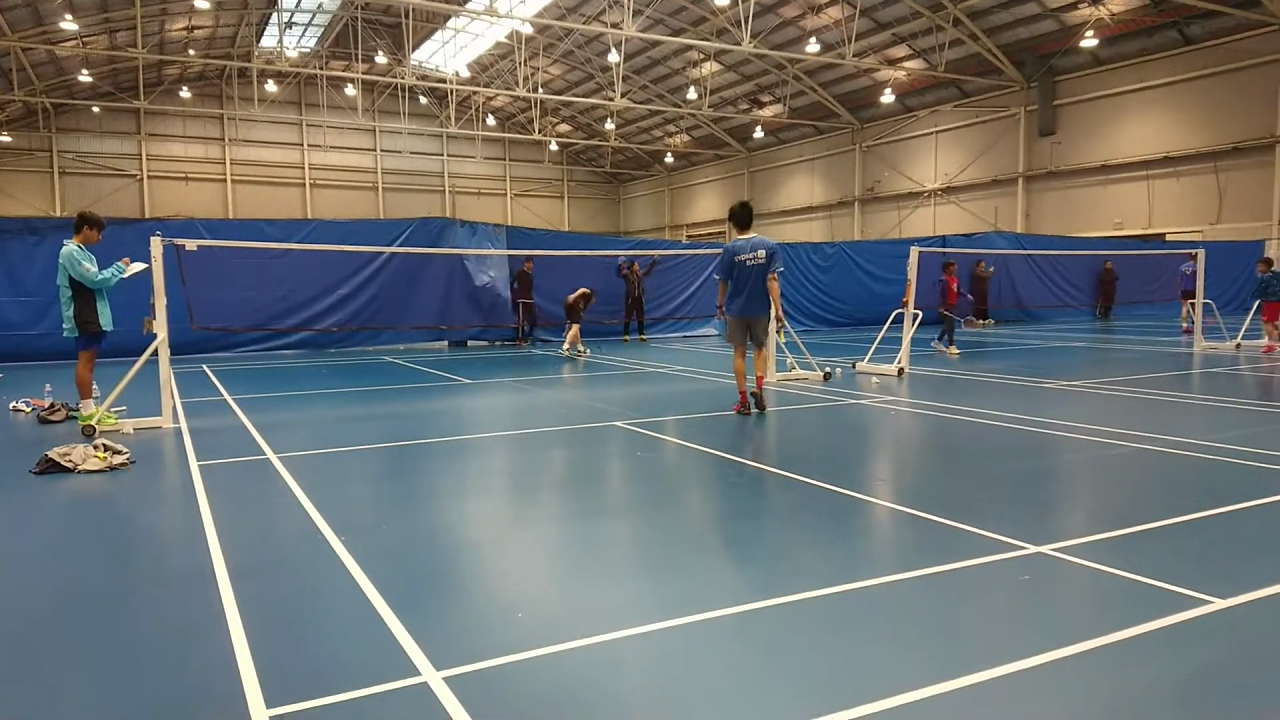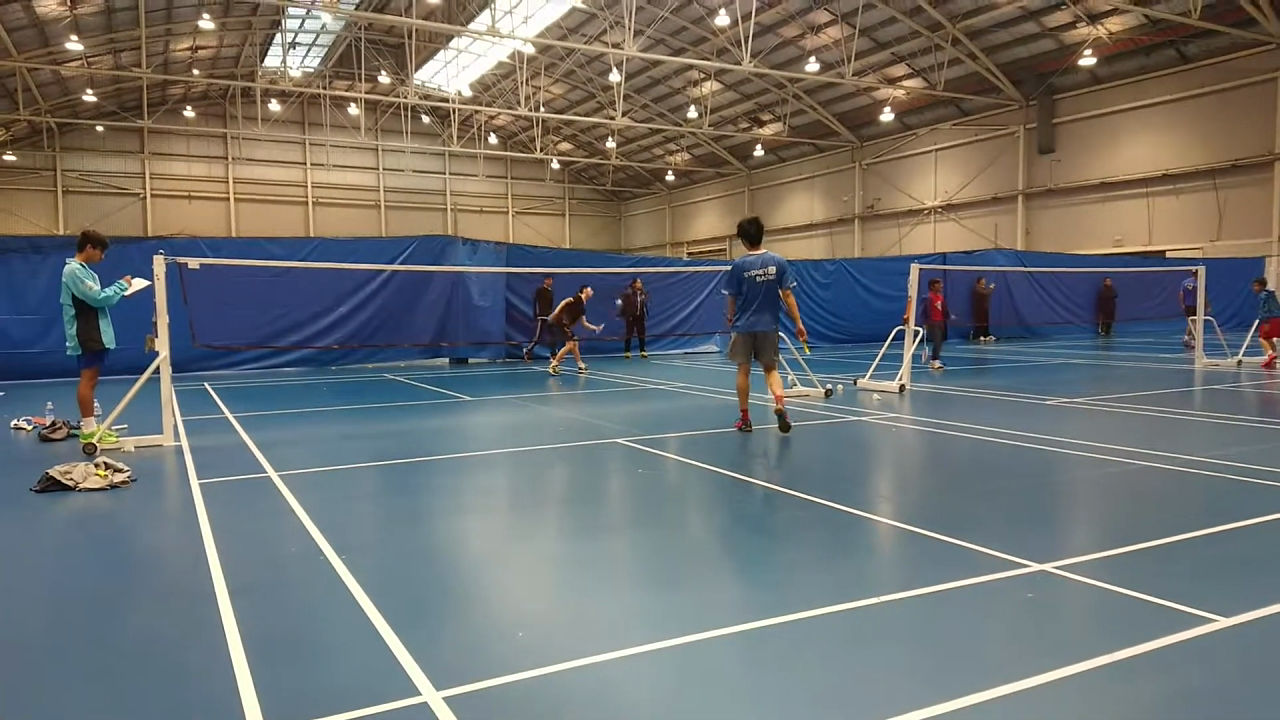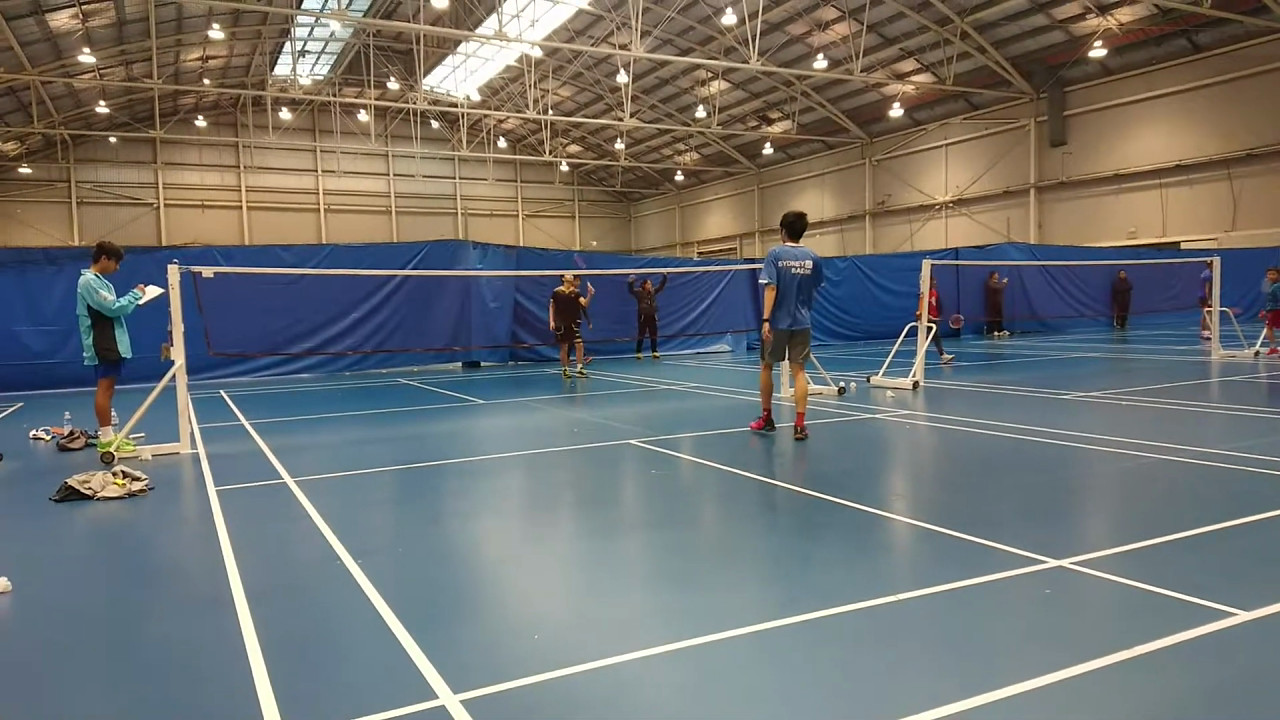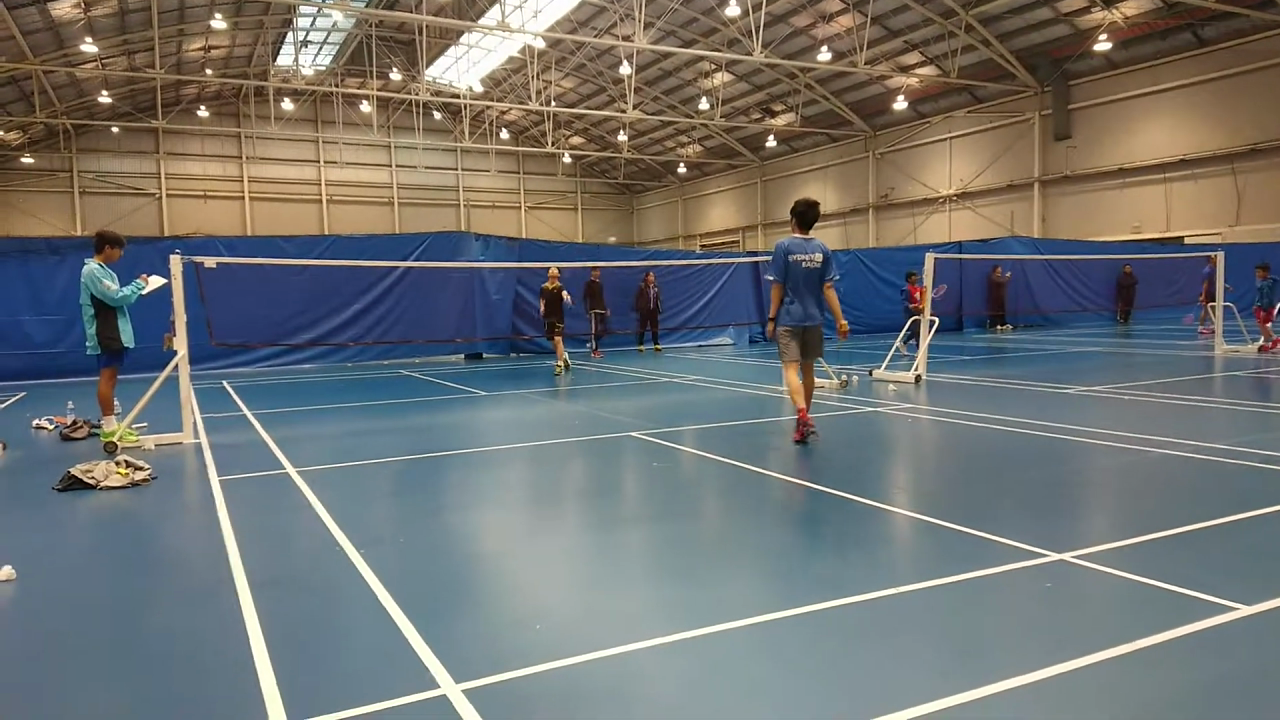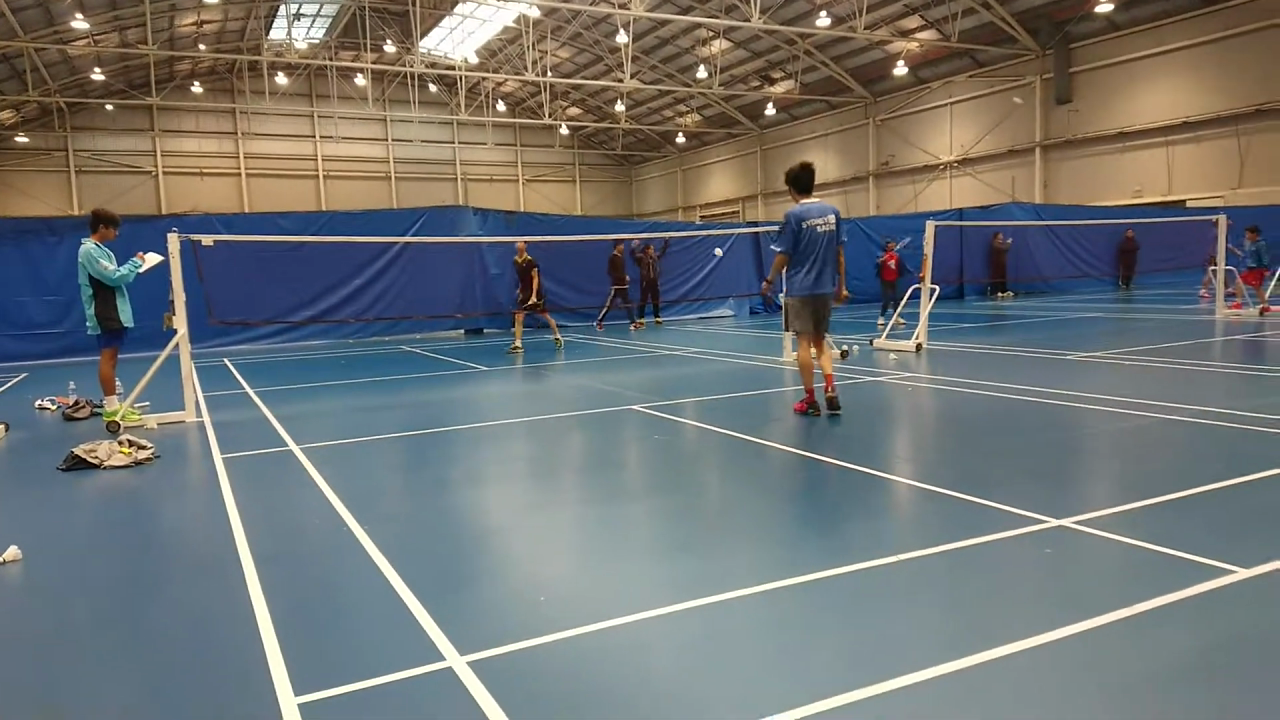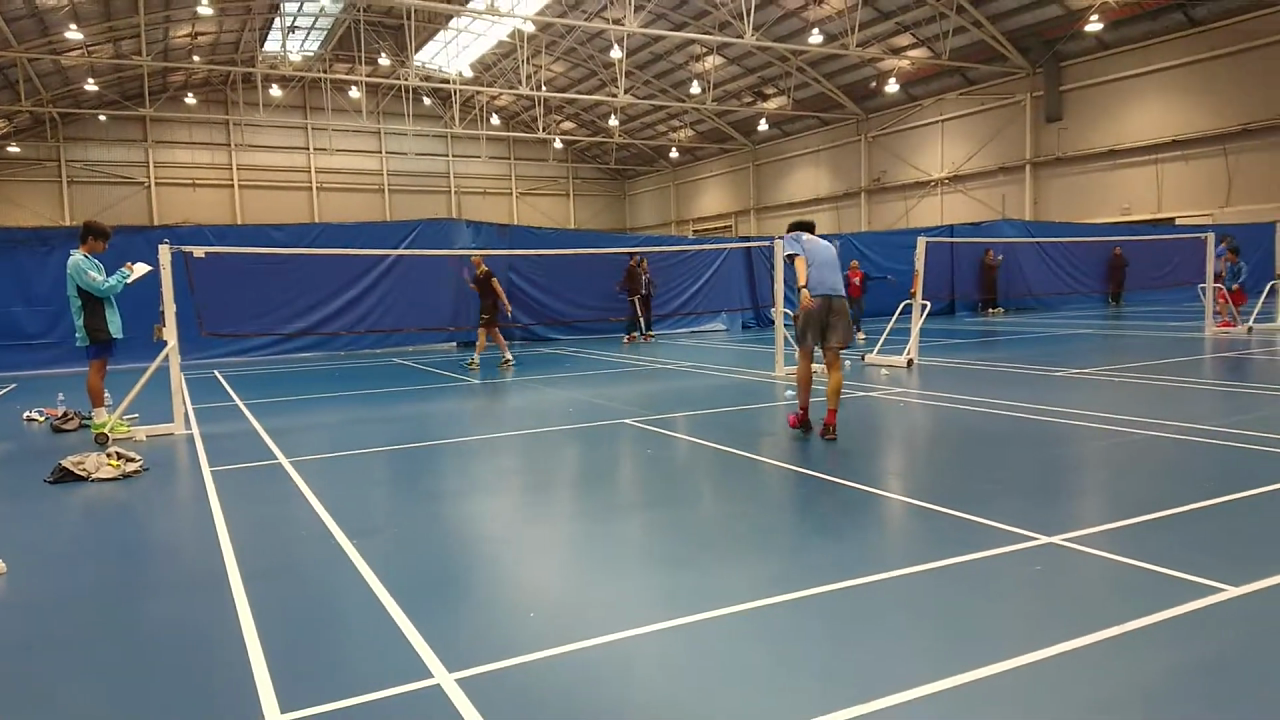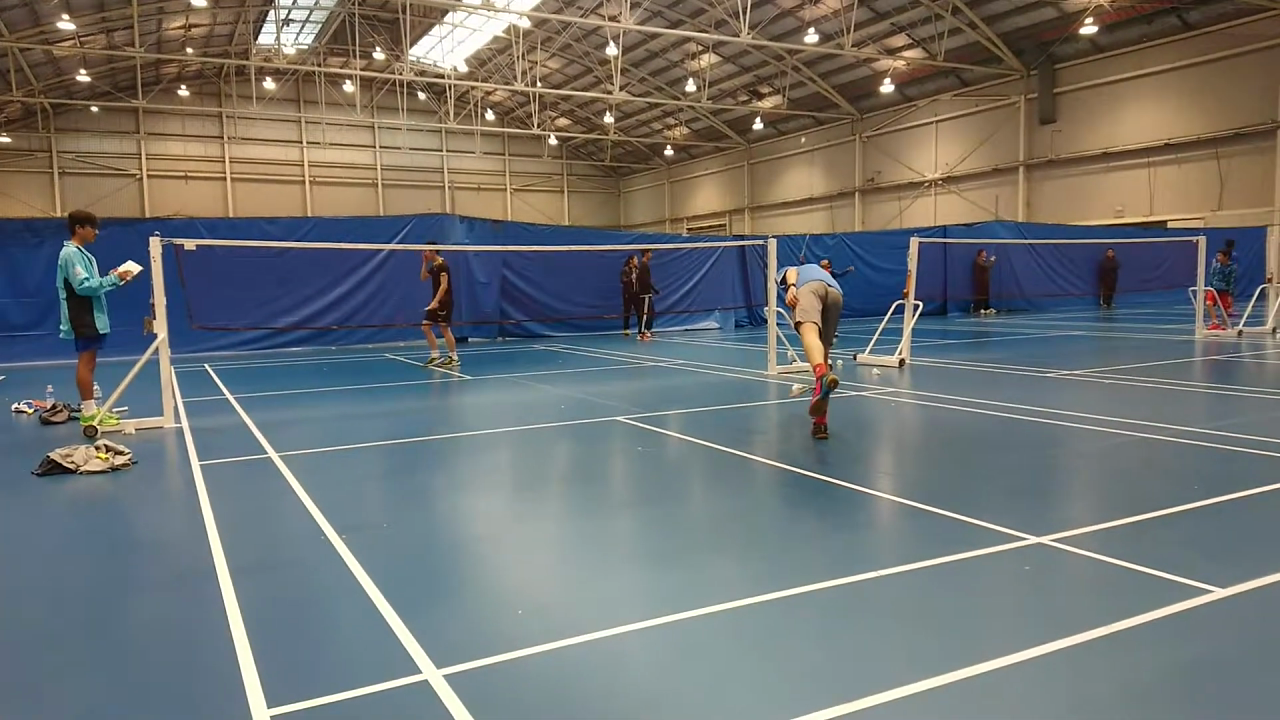
dt=0.4s
person 1, frame 1
left shoulder: (729, 249)
right shoulder: (769, 246)
left elbow: (723, 283)
right elbow: (772, 279)
left wrist: (719, 305)
right wrist: (778, 308)
left hip: (736, 309)
right hip: (761, 308)
left knee: (739, 352)
right knee: (760, 347)
left ankle: (743, 401)
right ankle: (758, 387)
person 1, frame 2
left shoulder: (739, 265)
right shoulder: (779, 262)
left elbow: (732, 298)
right elbow: (787, 295)
left wrist: (731, 317)
right wrist: (798, 323)
left hip: (743, 326)
right hip: (768, 326)
left knee: (743, 370)
right knee: (771, 369)
left ankle: (745, 418)
right ankle: (780, 404)
person 1, frame 3
left shoulder: (775, 254)
right shoulder: (813, 258)
left elbow: (770, 289)
left wrist: (765, 320)
left hip: (778, 322)
right hip: (802, 323)
left knee: (766, 368)
right knee: (798, 371)
left ankle: (766, 416)
right ankle: (800, 424)
person 1, frame 4
left shoulder: (783, 247)
right shoulder: (823, 250)
left elbow: (777, 287)
right elbow: (828, 288)
left wrist: (771, 319)
right wrist: (840, 319)
left hip: (788, 319)
right hip: (813, 319)
left knee: (791, 370)
right knee: (808, 368)
left ankle: (804, 418)
right ankle: (804, 419)
person 1, frame 5
left shoulder: (794, 215)
right shoulder: (832, 212)
left elbow: (783, 256)
right elbow: (839, 253)
left wrist: (769, 281)
right wrist: (841, 285)
left hip: (800, 289)
right hip: (825, 288)
left knee: (804, 343)
right knee: (820, 341)
left ankle: (811, 400)
right ankle: (830, 388)
person 1, frame 6
left shoulder: (792, 236)
right shoulder: (826, 244)
left elbow: (800, 259)
left wrist: (802, 287)
left hip: (813, 295)
right hip: (838, 295)
left knee: (805, 356)
right knee: (833, 363)
left ankle: (803, 415)
right ankle: (830, 422)
person 1, frame 7
left shoulder: (787, 272)
left elbow: (793, 270)
left wrist: (791, 286)
right wrist: (822, 360)
left hip: (809, 287)
right hip: (835, 292)
left knee: (809, 332)
right knee: (823, 354)
left ankle: (822, 379)
person 2, frame 1
left shoulder: (80, 252)
right shoulder: (72, 252)
left elbow: (92, 281)
right elbow: (95, 280)
left wrist: (116, 272)
right wrist: (119, 267)
left hip: (91, 316)
right hip: (84, 317)
left knee: (89, 362)
right knee: (86, 362)
left ankle: (89, 408)
right ankle: (86, 412)
person 2, frame 2
left shoulder: (82, 270)
right shoulder: (74, 271)
left elbow: (94, 299)
right elbow: (97, 298)
left wrist: (118, 290)
right wrist: (121, 285)
left hip: (94, 334)
right hip: (87, 336)
left knee: (90, 380)
right knee: (88, 380)
left ankle: (90, 426)
right ankle: (88, 430)
person 2, frame 3
left shoulder: (98, 281)
right shoulder: (89, 281)
left elbow: (110, 308)
right elbow: (112, 308)
left wrist: (133, 299)
right wrist: (135, 294)
left hip: (111, 343)
right hip: (104, 345)
left knee: (108, 389)
right knee: (105, 389)
left ankle: (108, 435)
right ankle: (106, 439)
person 2, frame 4
left shoulder: (101, 270)
right shoulder: (93, 271)
left elbow: (113, 298)
right elbow: (116, 297)
left wrist: (136, 289)
right wrist: (139, 284)
left hip: (114, 333)
right hip: (106, 334)
left knee: (110, 379)
right knee: (107, 379)
left ankle: (111, 425)
right ankle: (108, 429)
person 2, frame 5
left shoulder: (98, 250)
right shoulder: (90, 251)
left elbow: (111, 277)
right elbow: (113, 277)
left wrist: (133, 268)
right wrist: (135, 262)
left hip: (112, 312)
right hip: (105, 314)
left knee: (111, 358)
right knee: (108, 358)
left ankle: (113, 404)
right ankle: (111, 408)
person 2, frame 6
left shoulder: (88, 261)
right shoulder: (78, 262)
right elbow: (102, 288)
left wrist: (122, 278)
right wrist: (123, 273)
left hip: (102, 324)
right hip: (95, 326)
left knee: (100, 370)
right knee: (97, 370)
left ankle: (101, 416)
right ankle: (99, 420)
person 2, frame 7
left shoulder: (80, 253)
right shoulder: (71, 254)
right elbow: (82, 286)
left wrist: (112, 278)
right wrist: (113, 279)
left hip: (92, 317)
right hip: (82, 319)
left knee: (89, 363)
right knee: (86, 362)
left ankle: (91, 408)
right ankle: (88, 412)
